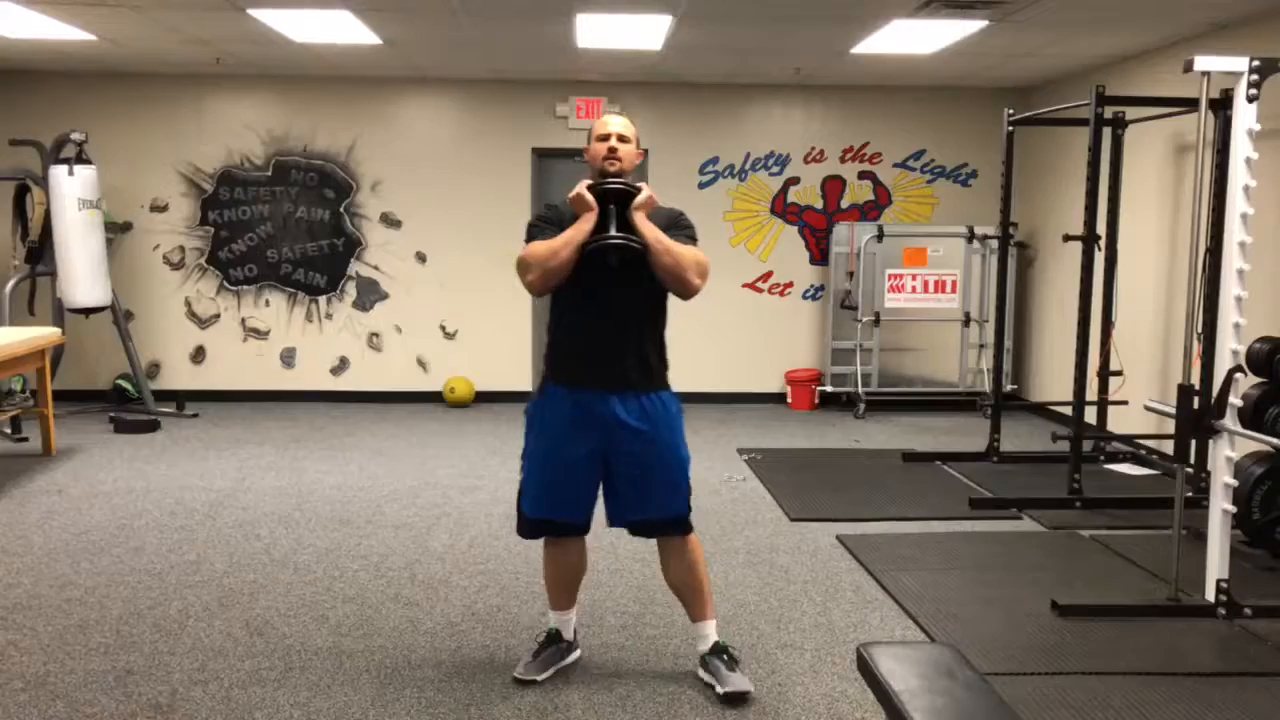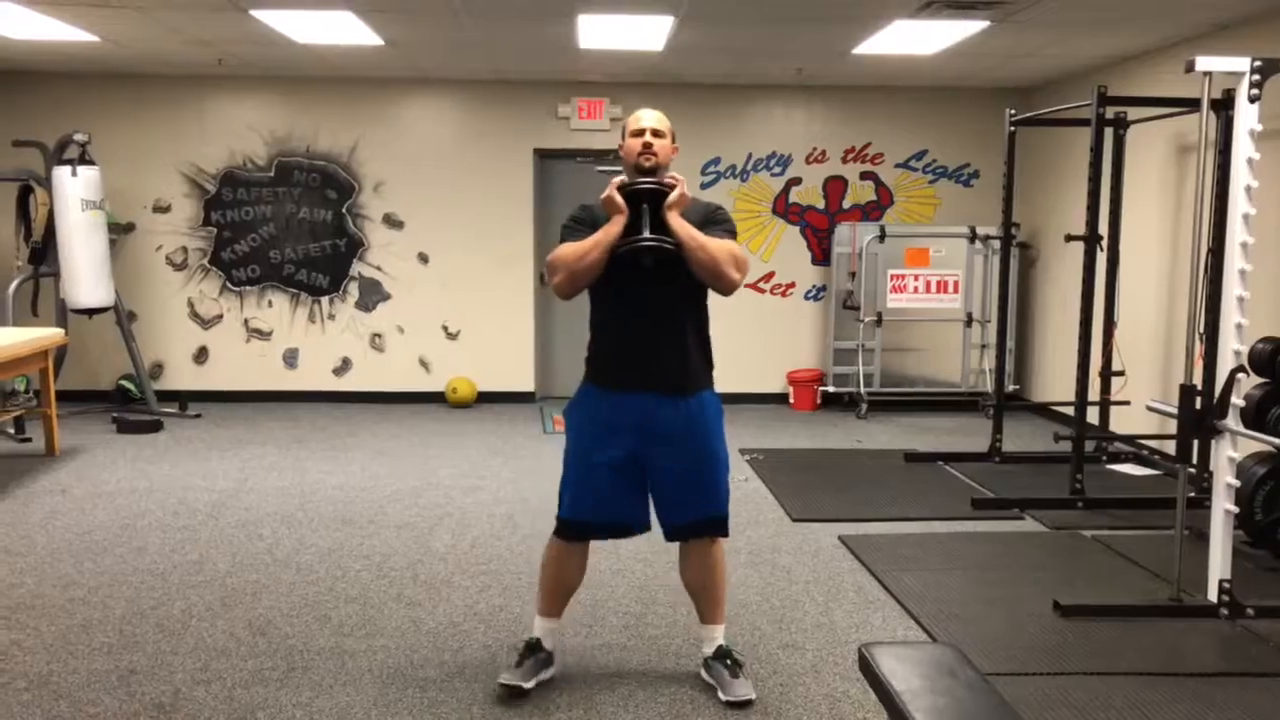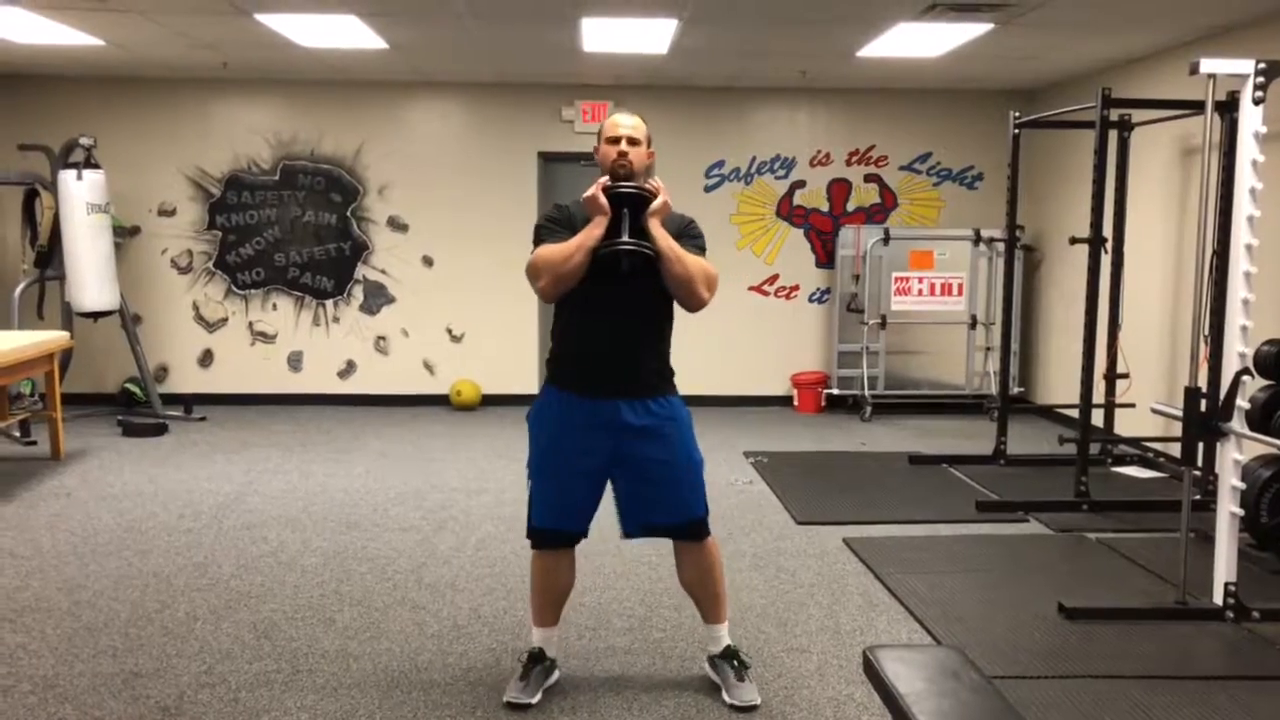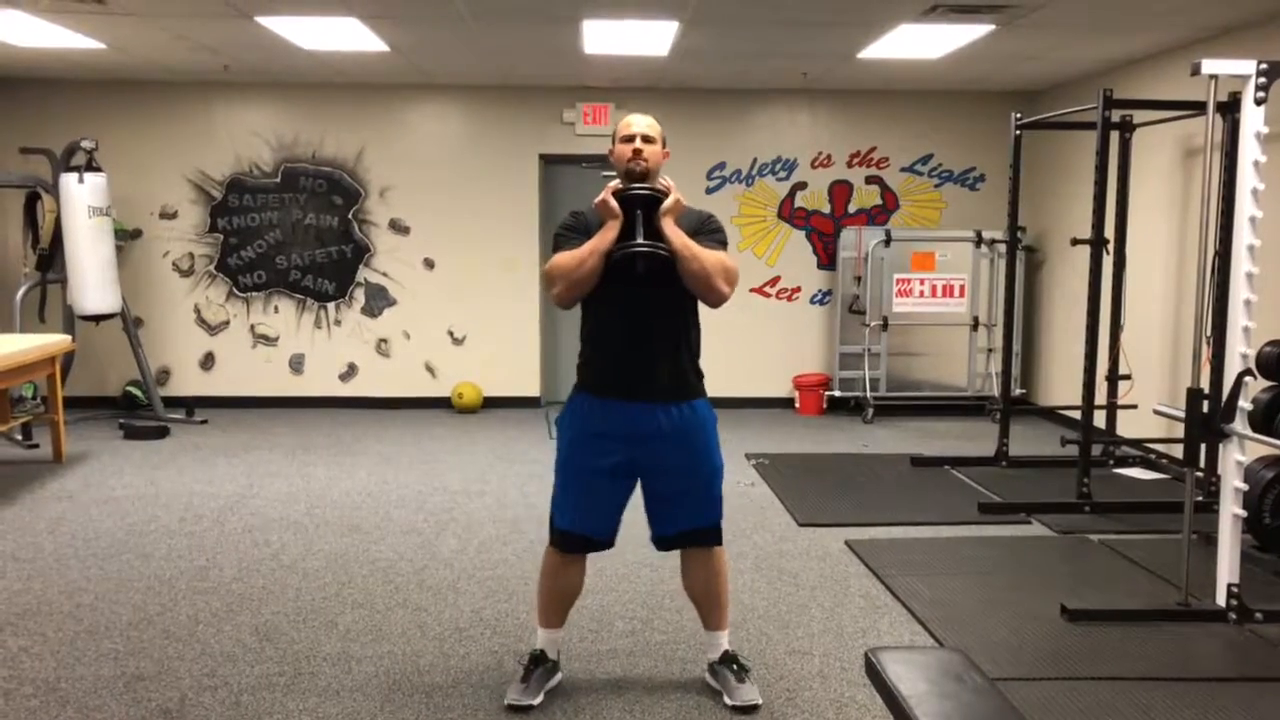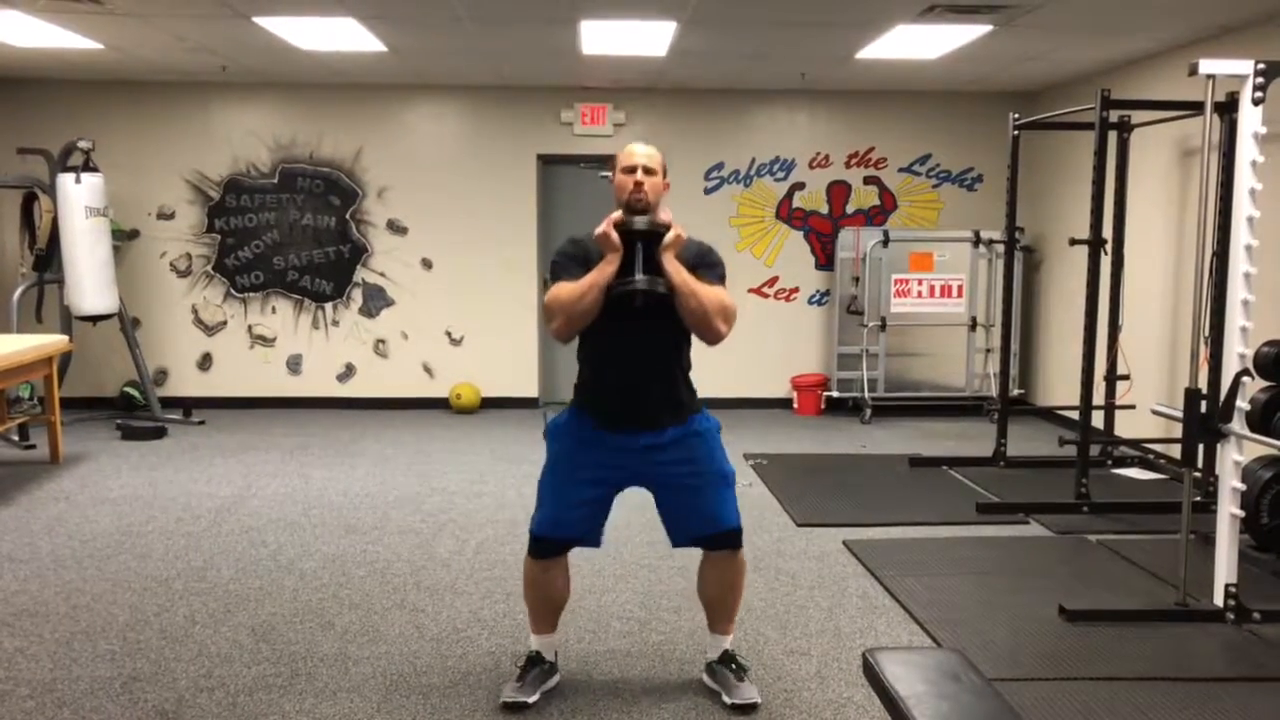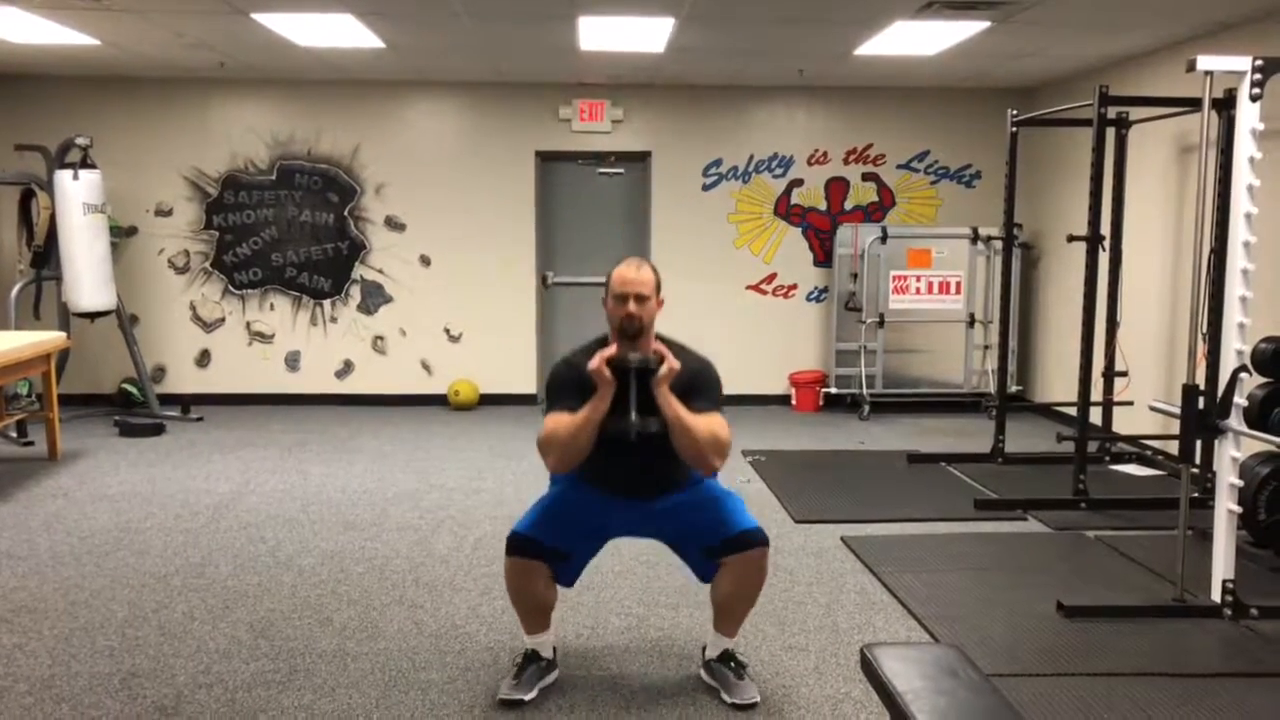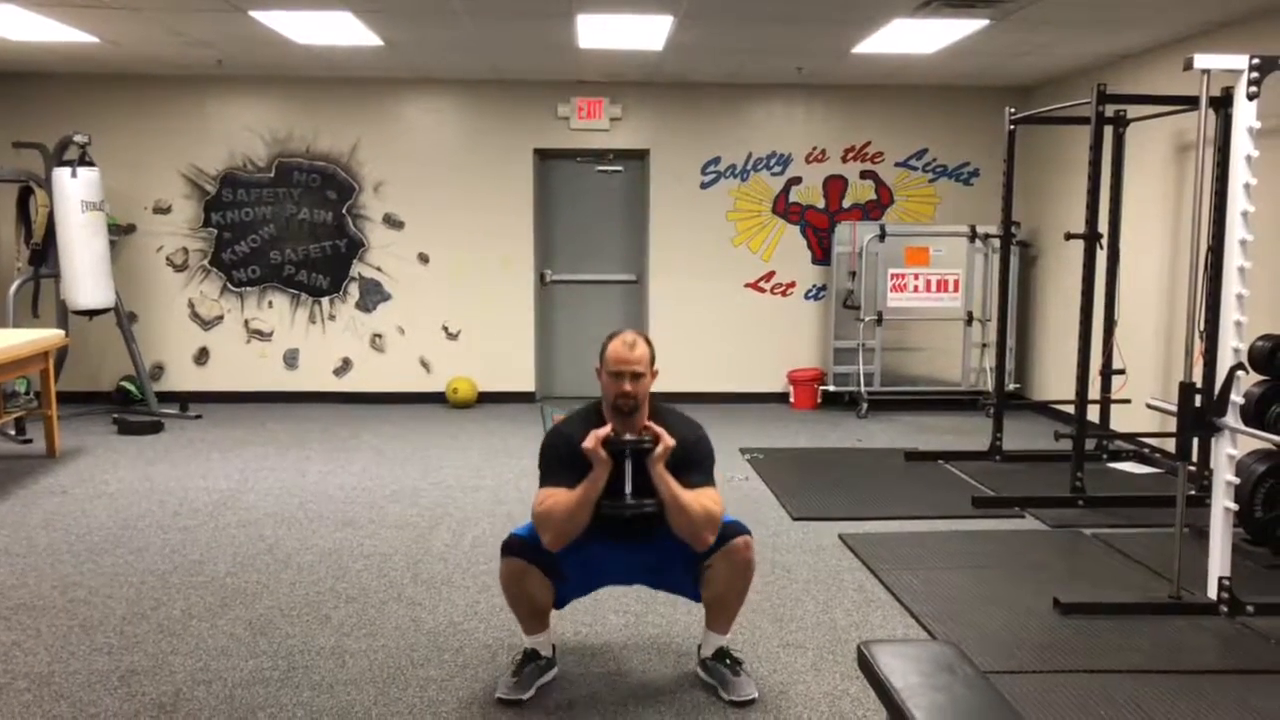
dt=0.4s
person 1, frame 1
left shoulder: (667, 219)
right shoulder: (556, 216)
left elbow: (690, 281)
right elbow: (536, 276)
left wrist: (640, 219)
right wrist: (587, 218)
left hip: (645, 398)
right hip: (566, 397)
left knee: (673, 524)
right knee: (557, 523)
left ankle: (711, 648)
right ankle: (564, 634)
person 1, frame 2
left shoulder: (705, 214)
right shoulder: (592, 216)
left elbow: (729, 276)
right elbow: (562, 281)
left wrist: (674, 218)
right wrist: (618, 220)
left hip: (686, 400)
right hip: (605, 399)
left knee: (702, 529)
right knee: (574, 525)
left ankle: (715, 651)
right ankle: (542, 644)
person 1, frame 3
left shoulder: (678, 226)
right shoulder: (565, 217)
left elbow: (698, 295)
right elbow: (546, 281)
left wrist: (654, 225)
right wrist: (597, 221)
left hip: (653, 406)
right hip: (571, 403)
left knee: (692, 528)
right knee: (552, 534)
left ankle: (721, 650)
right ankle: (542, 655)
person 1, frame 4
left shoulder: (697, 222)
right shoulder: (582, 222)
left elbow: (718, 289)
right elbow: (562, 289)
left wrist: (668, 224)
right wrist: (612, 225)
left hip: (680, 408)
right hip: (597, 408)
left knee: (700, 535)
right knee: (570, 538)
left ankle: (720, 657)
right ankle: (545, 657)
person 1, frame 5
left shoulder: (696, 254)
right shoulder: (580, 251)
left elbow: (716, 327)
right elbow: (561, 324)
left wrist: (669, 259)
right wrist: (610, 259)
left hip: (678, 428)
right hip: (592, 428)
left knee: (724, 539)
right knee: (547, 543)
left ankle: (720, 656)
right ankle: (543, 657)
person 1, frame 6
left shoulder: (692, 369)
right shoulder: (575, 369)
left elbow: (711, 461)
right elbow: (557, 461)
left wrist: (663, 392)
right wrist: (603, 394)
left hip: (676, 490)
right hip: (594, 490)
left knee: (750, 545)
right knee: (523, 547)
left ankle: (718, 654)
right ankle: (540, 654)
person 1, frame 7
left shoulder: (685, 436)
right shoulder: (568, 437)
left elbow: (704, 535)
right elbow: (552, 537)
left wrist: (658, 469)
right wrist: (599, 471)
left hip: (664, 545)
right hip: (589, 545)
left knee: (737, 545)
right knee: (517, 555)
left ankle: (714, 652)
right ankle: (538, 653)
